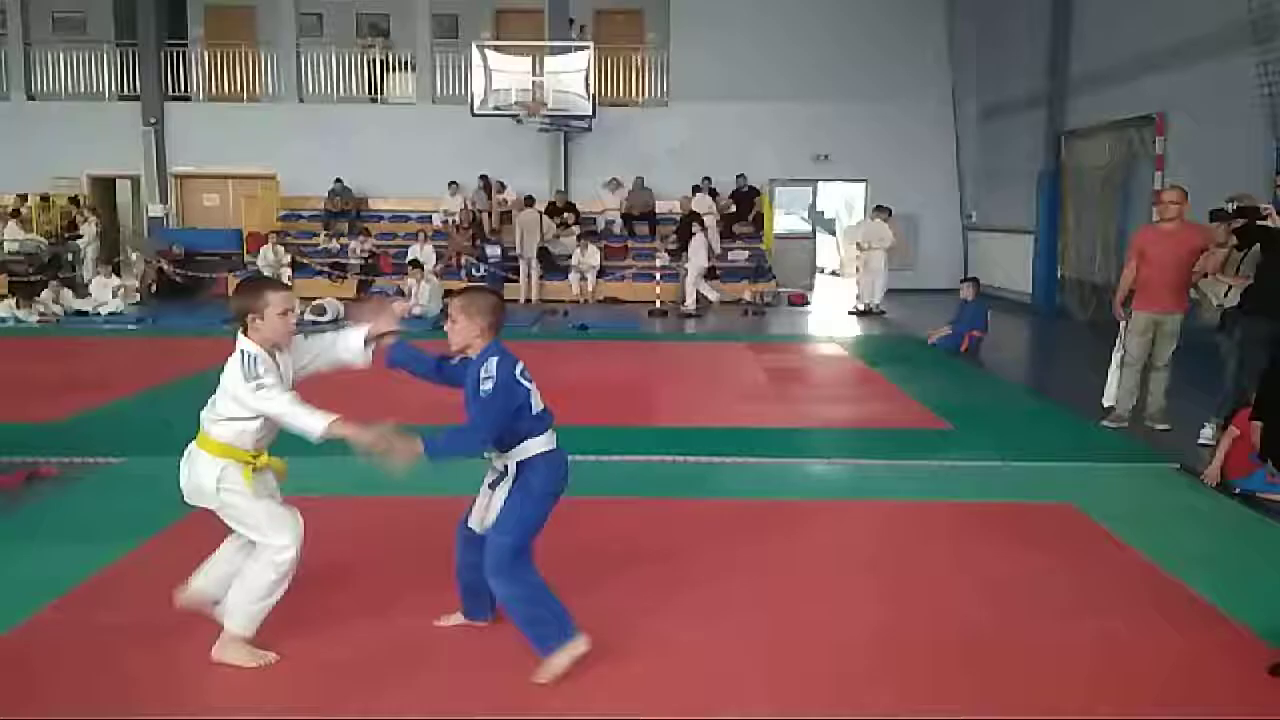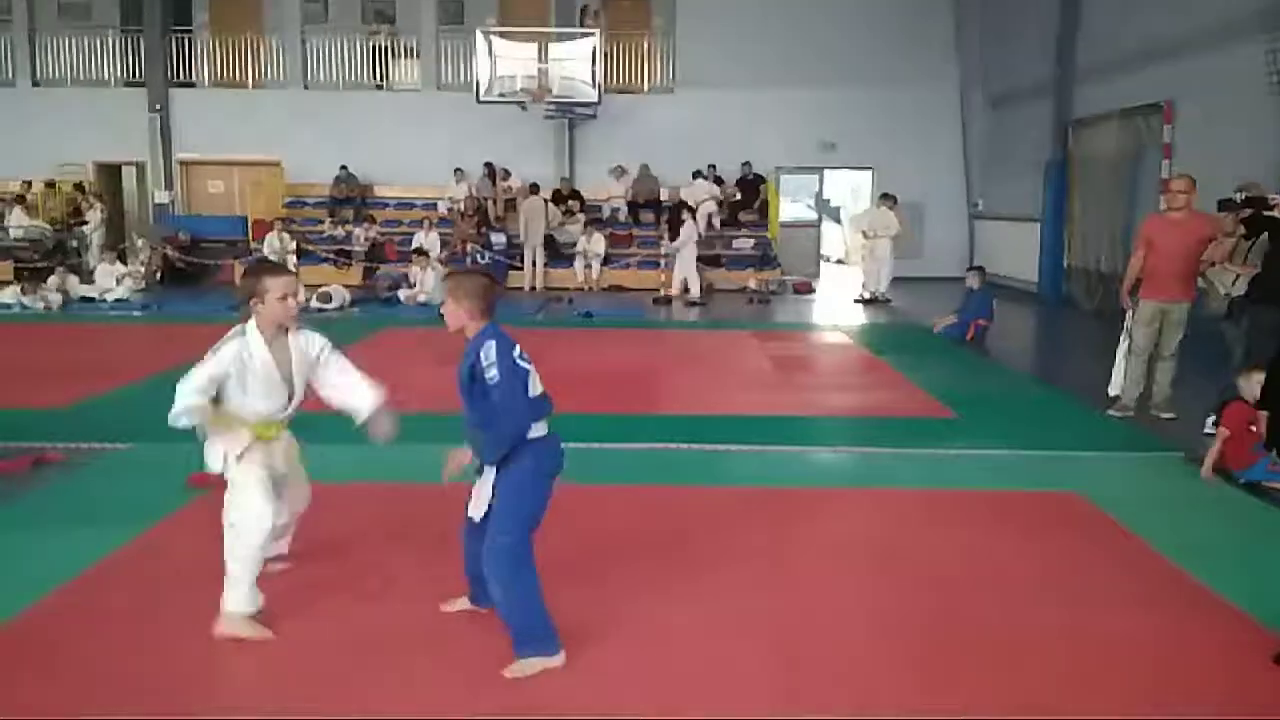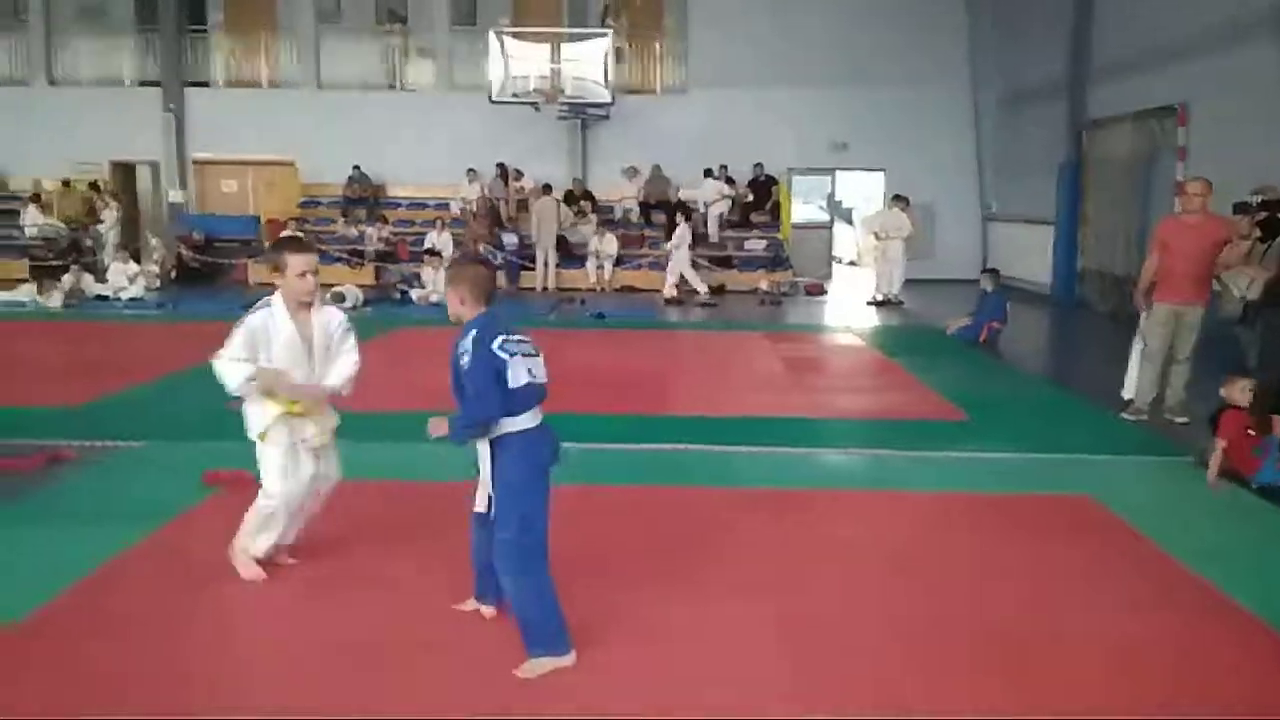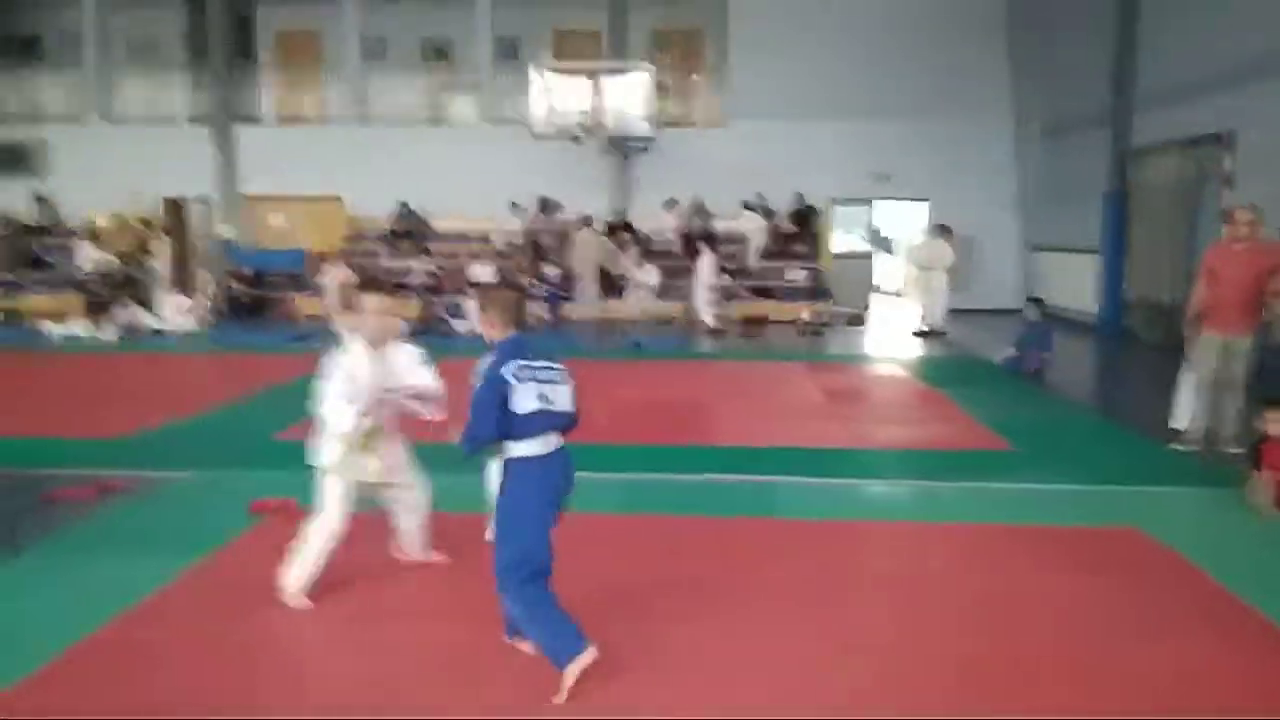
dt=0.2s
person 1, frame 1
left shoulder: (497, 369)
right shoulder: (483, 361)
left elbow: (478, 434)
right elbow: (434, 367)
left wrist: (421, 446)
right wrist: (388, 345)
left hip: (535, 471)
right hip: (520, 469)
left knee: (503, 560)
right knee: (474, 537)
left ankle: (563, 639)
right ankle: (477, 611)
person 1, frame 2
left shoulder: (492, 354)
right shoulder: (488, 346)
left elbow: (514, 422)
left wrist: (472, 451)
left hip: (525, 460)
right hip: (515, 457)
left knee: (505, 554)
right knee: (480, 527)
left ankle: (542, 648)
right ankle: (481, 598)
person 1, frame 3
left shoulder: (476, 342)
right shoulder: (509, 336)
left elbow: (479, 413)
right elbow: (534, 388)
left wrist: (449, 426)
left hip: (513, 451)
right hip: (531, 439)
left knee: (519, 550)
right knee: (490, 523)
left ankle: (552, 648)
right ankle: (487, 597)
person 1, frame 4
left shoulder: (497, 366)
right shoulder: (549, 362)
left elbow: (481, 432)
right elbow: (570, 416)
left wrist: (464, 439)
left hip: (523, 476)
right hip: (555, 466)
left knee: (516, 574)
right knee: (527, 559)
left ankle: (572, 649)
right ankle: (523, 632)
person 2, frame 1
left shoulder: (281, 351)
right shoulder: (247, 365)
left elbow: (328, 348)
right elbow: (286, 408)
left wrist: (372, 330)
right wrist: (353, 432)
left hip: (240, 464)
right hip: (222, 470)
left knee: (256, 535)
right knee: (282, 541)
left ankle: (200, 591)
right ankle: (231, 639)
person 2, frame 2
left shoulder: (306, 340)
right shoulder: (236, 348)
left elbow: (341, 377)
right elbow: (190, 391)
left wrist: (376, 408)
right wrist: (216, 422)
left hip: (274, 436)
right hip: (238, 442)
left knee: (294, 497)
right knee: (257, 517)
left ankle: (268, 551)
right ankle: (234, 614)
person 2, frame 3
left shoulder: (332, 317)
right shoulder: (261, 319)
left elbow: (346, 360)
right elbow: (228, 362)
left wrist: (328, 390)
right wrist: (261, 376)
left hip: (313, 410)
right hip: (272, 413)
left knee: (322, 476)
right knee: (280, 487)
left ankle: (276, 540)
right ankle: (246, 548)
person 2, frame 4
left shoulder: (405, 354)
right shoulder: (340, 360)
left elbow: (431, 390)
right elbow: (330, 411)
left wrist: (418, 396)
right wrist: (367, 410)
left hip: (385, 443)
right hip: (345, 447)
left knee: (414, 496)
right knee: (332, 518)
left ankle: (413, 547)
right ankle: (292, 582)
person 3, frame 1
left shoulder: (1198, 234)
right shoulder: (1144, 234)
right elbow: (1130, 269)
right wrist: (1118, 300)
left hip: (1174, 312)
right hip: (1142, 309)
left knee: (1161, 364)
right knee: (1132, 361)
left ankle: (1155, 411)
right ankle: (1121, 411)
person 3, frame 2
left shoulder: (1206, 224)
right shoulder: (1151, 222)
right elbow: (1137, 257)
right wrist: (1125, 288)
left hip: (1180, 301)
right hip: (1149, 298)
left knee: (1168, 353)
right knee: (1138, 350)
left ankle: (1160, 400)
right ankle: (1127, 401)
person 3, frame 3
left shoulder: (1221, 227)
right shoulder: (1167, 225)
right elbow: (1152, 260)
right wrist: (1140, 291)
left hip: (1194, 304)
right hip: (1163, 301)
left knee: (1182, 357)
right knee: (1152, 353)
left ankle: (1175, 404)
right ankle: (1140, 404)
person 3, frame 4
right shoulder: (1215, 251)
right elbow: (1202, 288)
right wrist: (1190, 319)
left hip: (1245, 332)
right hip: (1214, 328)
left knee: (1235, 384)
right knee: (1203, 381)
left ankle: (1228, 433)
right ankle: (1193, 433)
